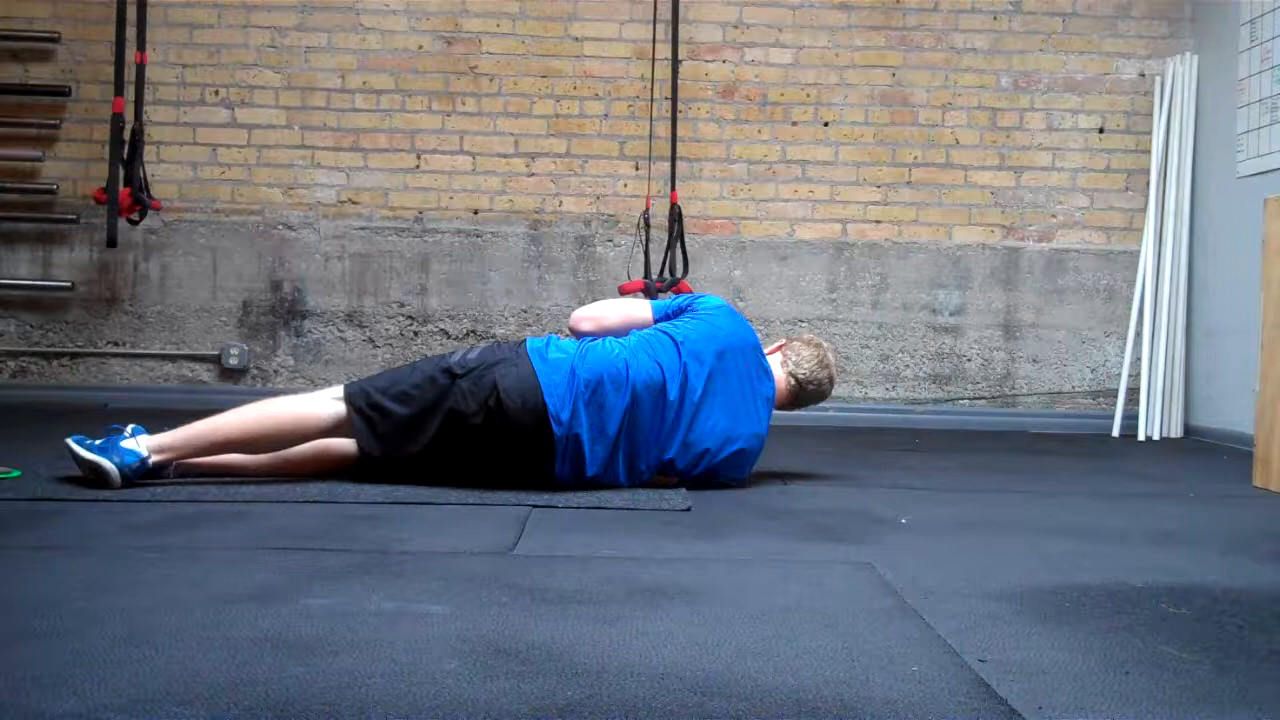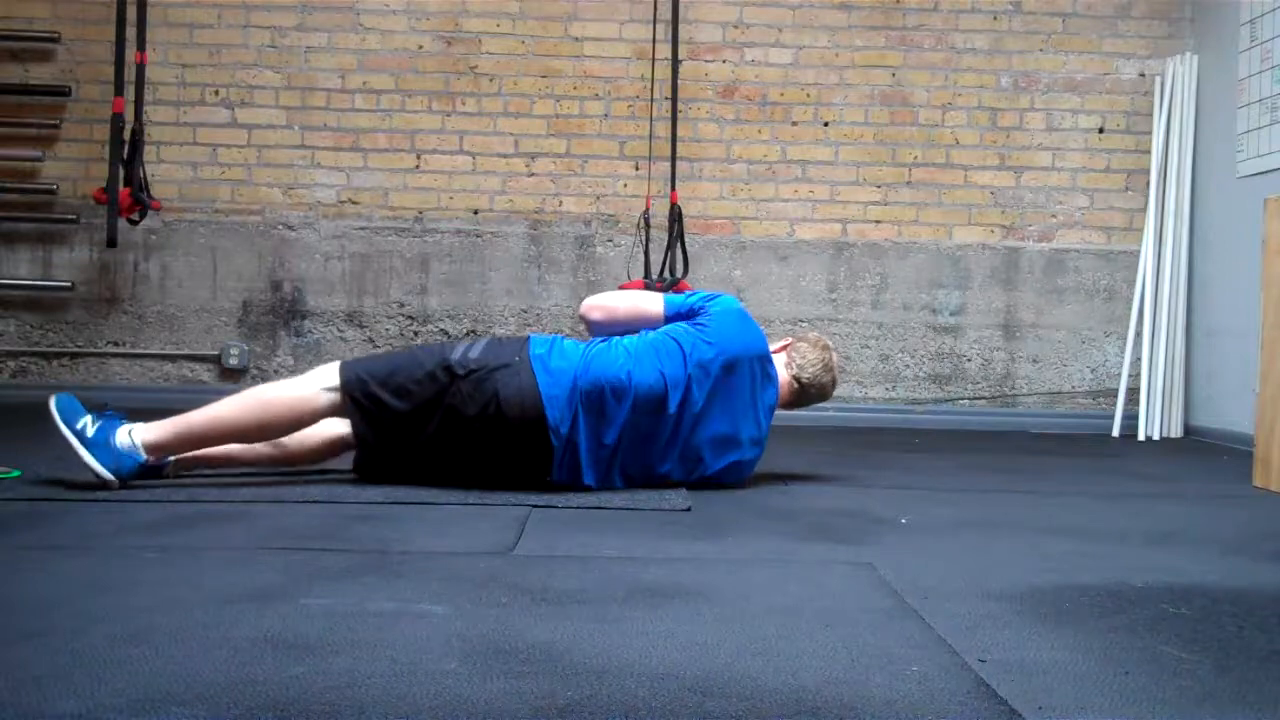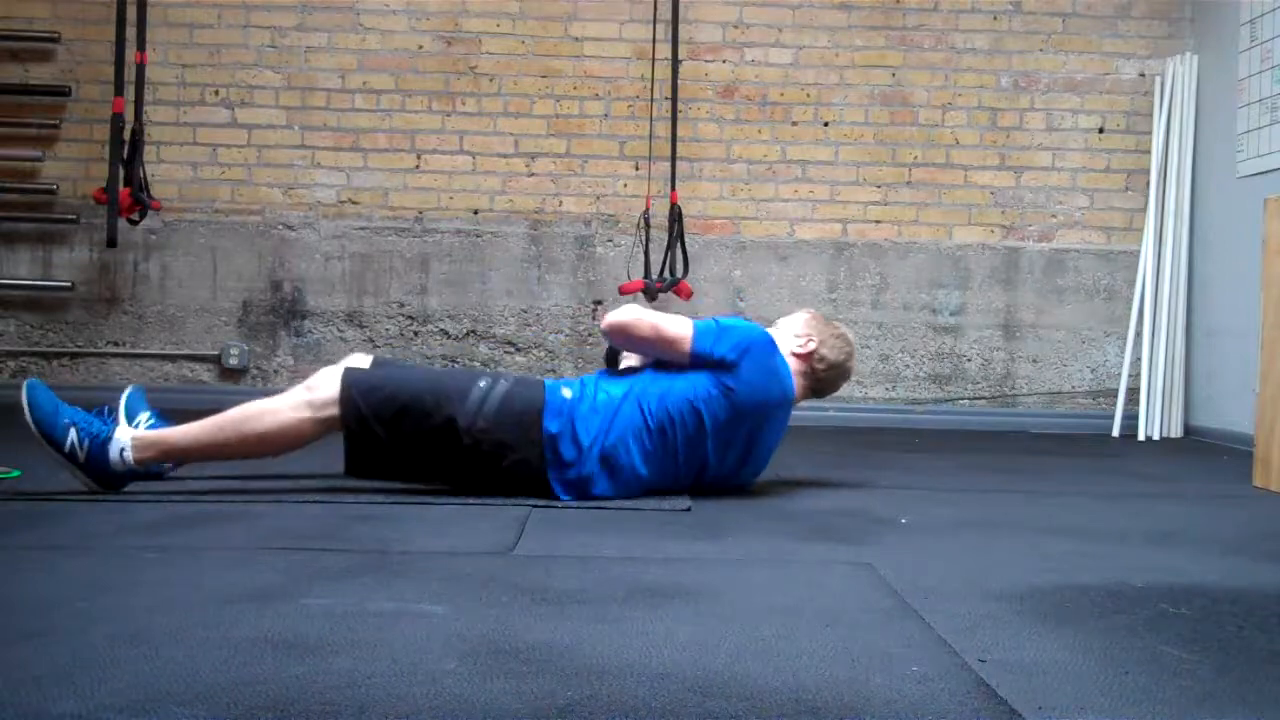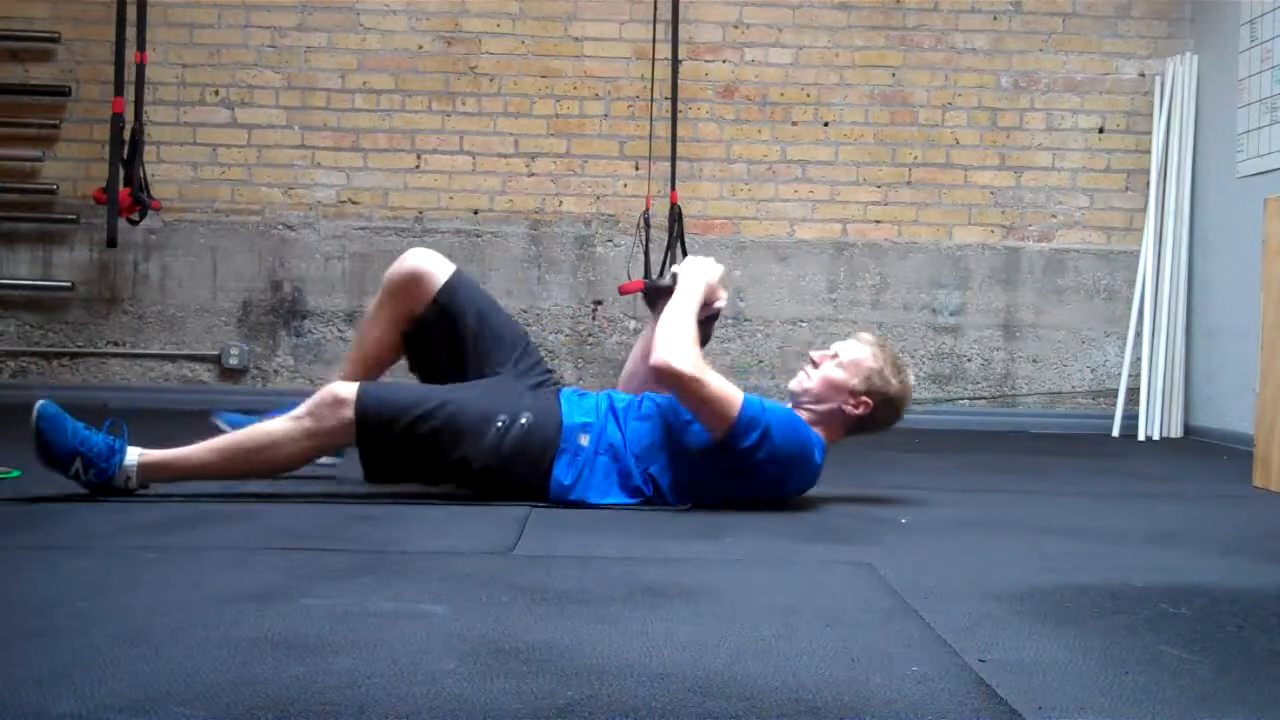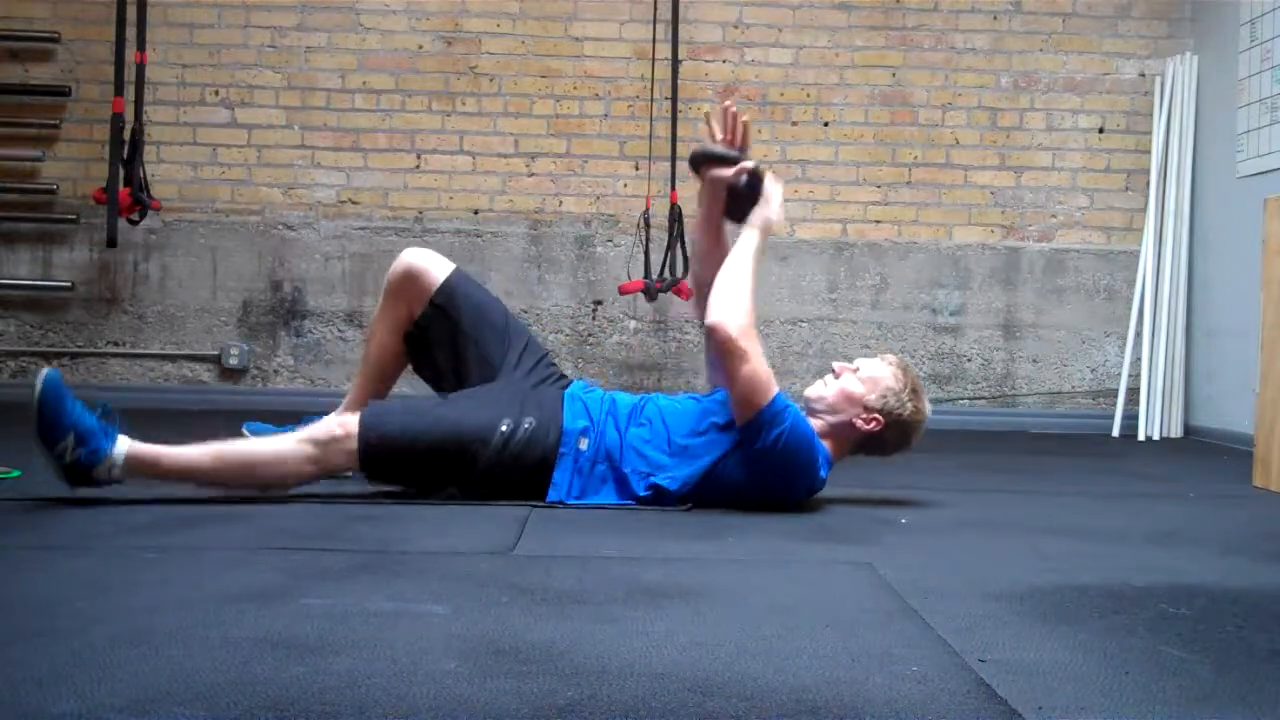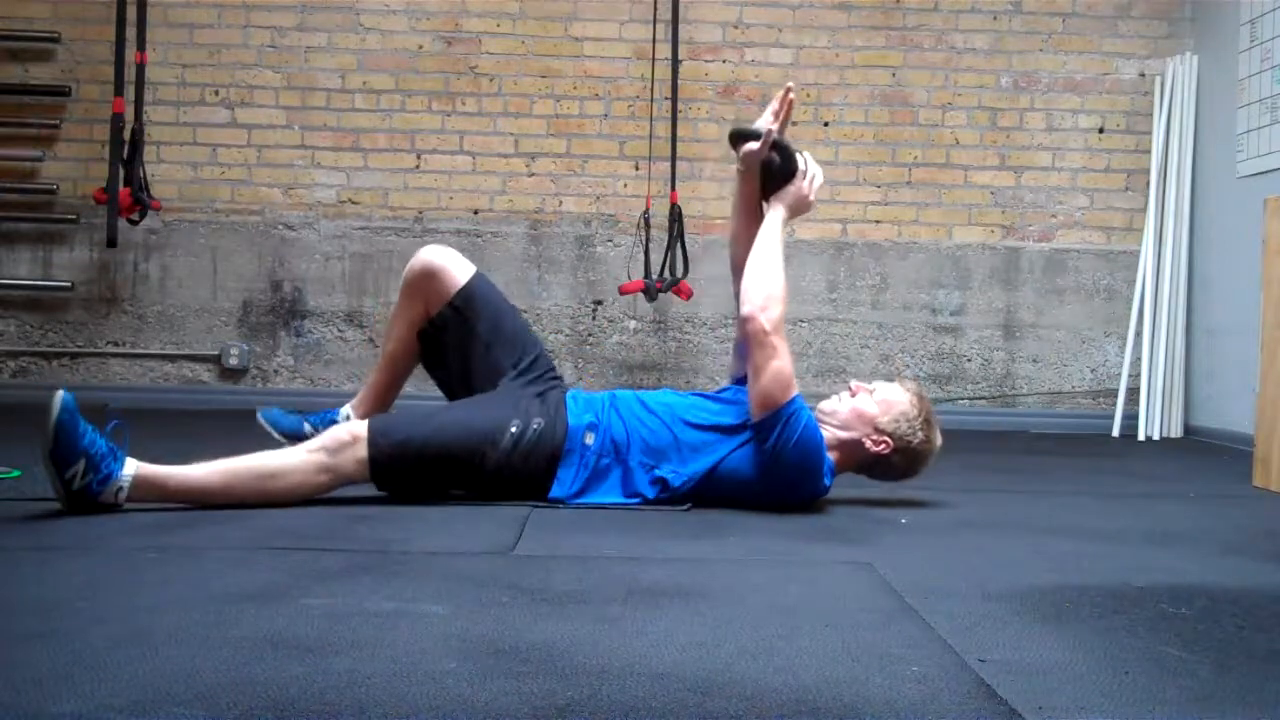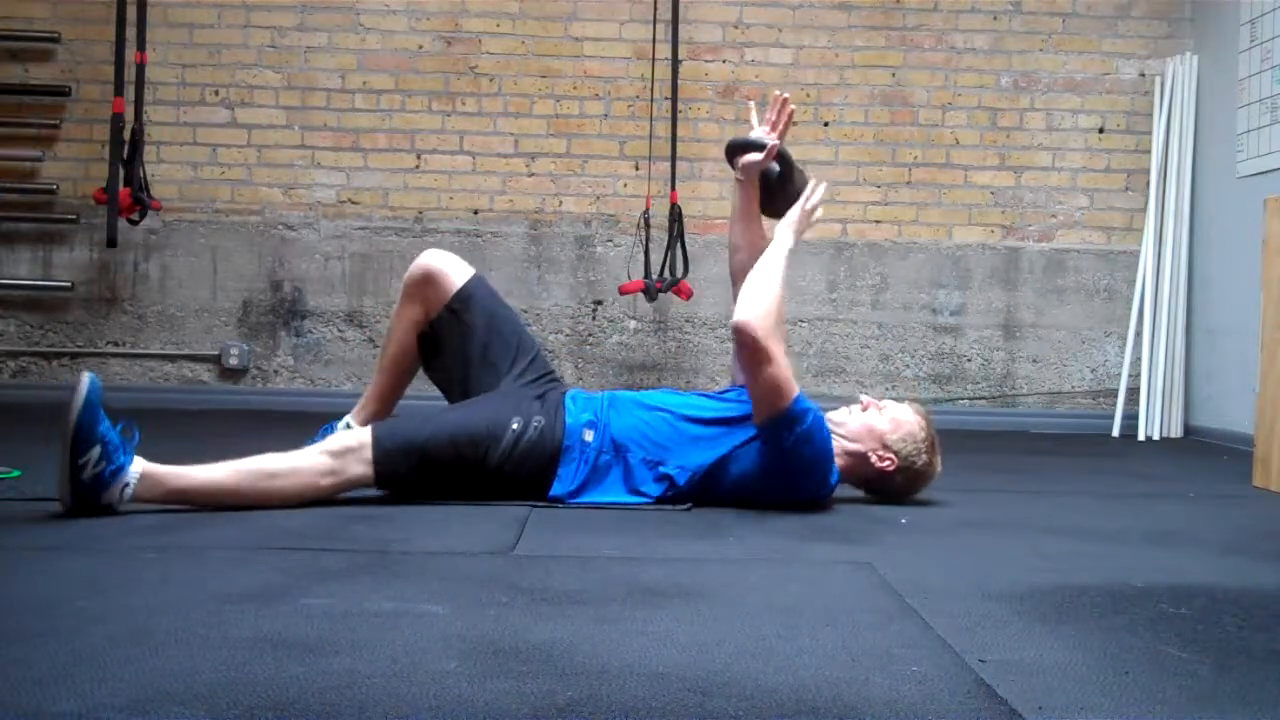
dt=0.5s
person 1, frame 1
left shoulder: (722, 319)
right shoulder: (742, 450)
left elbow: (585, 319)
right elbow: (654, 464)
left hip: (528, 380)
right hip: (547, 460)
left knee: (335, 411)
right knee: (349, 447)
left ankle: (145, 451)
right ankle: (167, 459)
person 1, frame 2
left shoulder: (732, 321)
right shoulder: (741, 451)
left elbow: (596, 308)
right elbow: (656, 461)
left hip: (528, 381)
right hip: (548, 458)
left knee: (332, 388)
right knee: (344, 431)
left ankle: (132, 441)
right ankle: (160, 455)
person 1, frame 3
left shoulder: (755, 355)
right shoulder: (749, 444)
left elbow: (620, 322)
left wrist: (645, 335)
right wrist: (646, 357)
left hip: (544, 436)
right hip: (552, 464)
left knee: (330, 392)
right knee: (354, 374)
left ankle: (124, 448)
right ankle: (160, 441)
person 1, frame 4
left shoulder: (788, 453)
right shoulder: (767, 429)
left elbow: (676, 368)
left wrist: (691, 287)
right wrist: (675, 306)
left hip: (548, 452)
right hip: (552, 404)
left knee: (333, 409)
right knee: (418, 272)
left ankle: (125, 467)
right ankle: (340, 425)
person 1, frame 5
left shoulder: (794, 461)
right shoulder: (776, 423)
left elbow: (724, 329)
right elbow: (706, 297)
left wrist: (759, 230)
right wrist: (712, 198)
left hip: (553, 451)
right hip: (559, 399)
left knee: (324, 445)
right knee: (413, 269)
left ankle: (116, 456)
right ankle: (353, 431)
person 1, frame 6
left shoulder: (799, 464)
right shoulder: (788, 426)
left elbow: (760, 323)
right elbow: (752, 311)
left wrist: (780, 214)
right wrist: (751, 178)
left hip: (553, 455)
right hip: (553, 405)
left knee: (337, 457)
right knee: (435, 267)
left ankle: (118, 479)
right ankle: (354, 416)
person 1, frame 7
left shoulder: (804, 462)
right shoulder: (785, 425)
left elbow: (752, 332)
right elbow: (750, 308)
left wrist: (791, 233)
right wrist: (747, 186)
left hip: (555, 455)
right hip: (554, 405)
left knee: (340, 464)
right knee: (433, 271)
left ankle: (126, 479)
right ankle: (362, 425)
